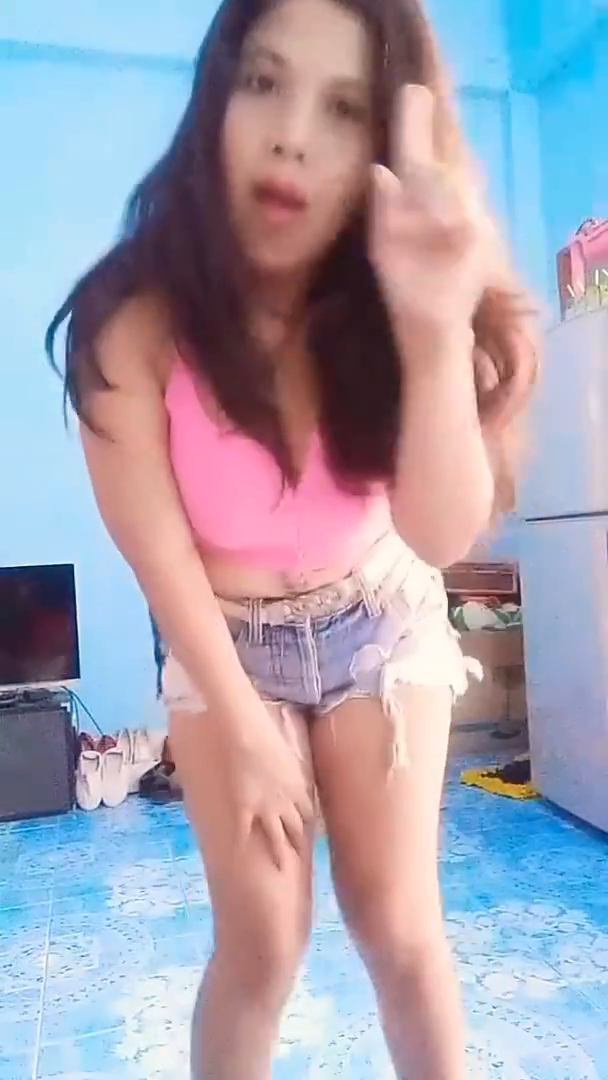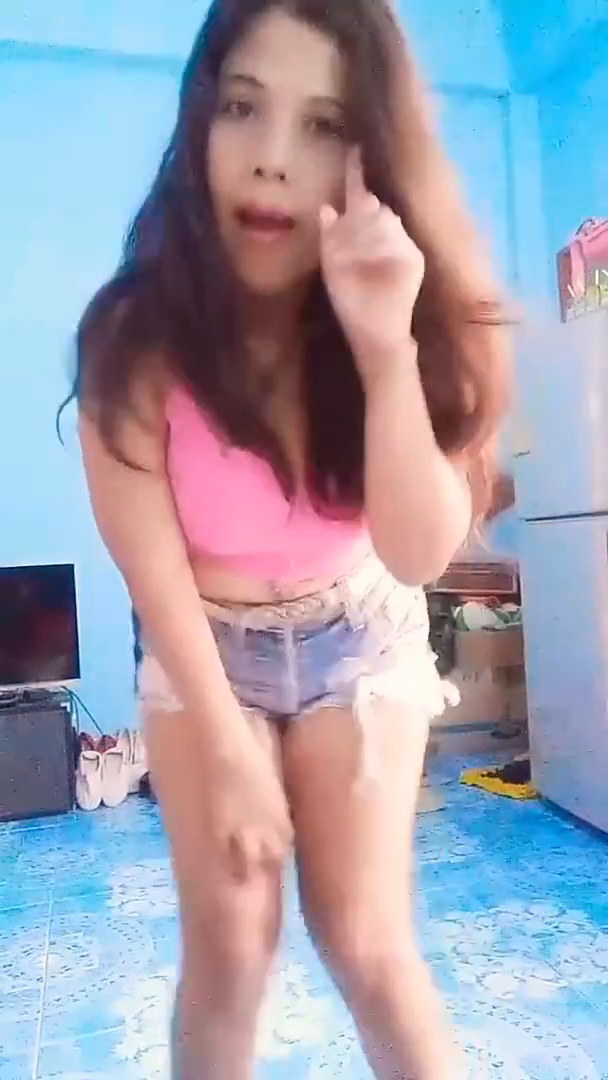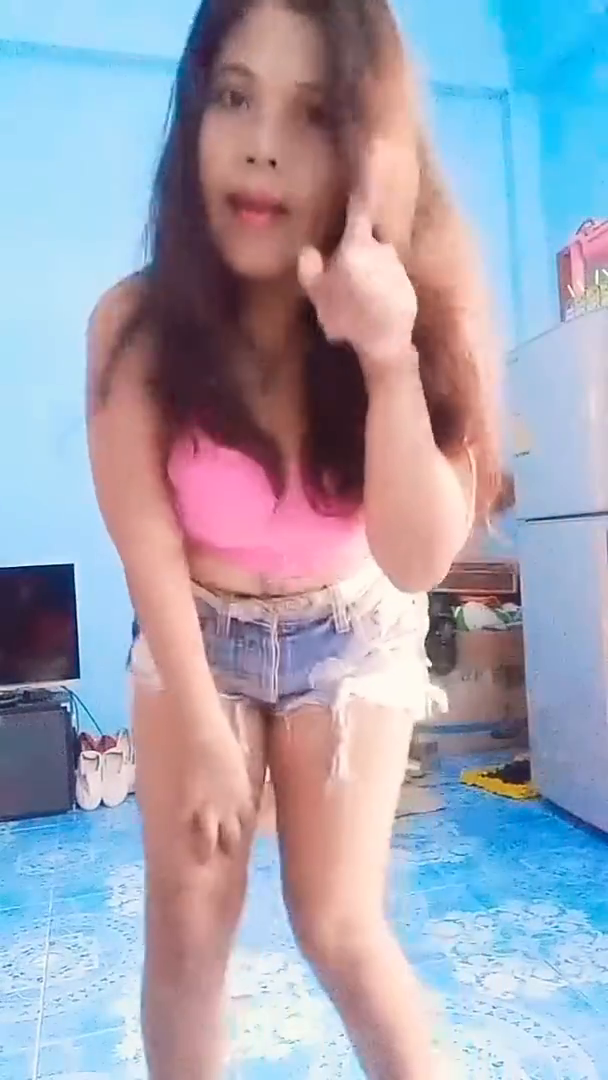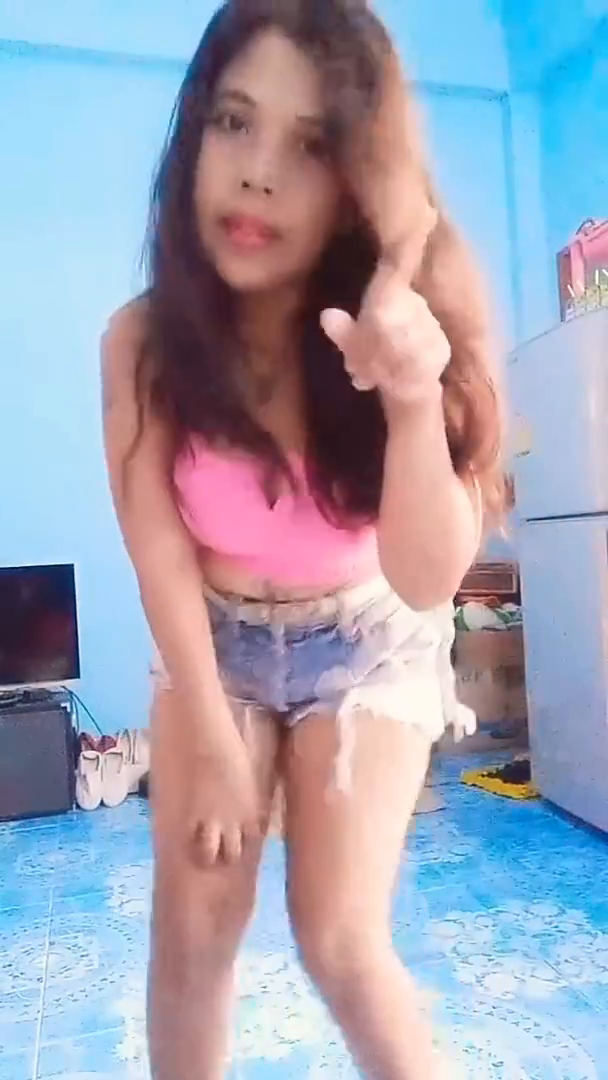
dt=0.2s
person 1, frame 1
left shoulder: (394, 292)
right shoulder: (134, 316)
left elbow: (445, 533)
right elbow: (159, 551)
left wrist: (435, 322)
right wrist: (244, 734)
left hip: (380, 628)
right hip: (220, 645)
left knee: (397, 924)
right knee: (264, 936)
person 1, frame 2
left shoulder: (410, 312)
right shoulder: (132, 326)
left elbow: (419, 553)
right elbow: (151, 562)
left wrist: (385, 345)
right wrist: (225, 747)
left hip: (359, 642)
right hip: (203, 649)
left knee: (364, 941)
right knee: (232, 942)
person 1, frame 3
left shoulder: (405, 305)
right shoulder: (136, 324)
left elbow: (417, 561)
right elbow: (150, 552)
left wrist: (391, 365)
right wrist: (202, 732)
left hip: (351, 641)
right hip: (194, 638)
left knee: (339, 929)
right knee: (188, 923)
person 1, frame 4
left shoulder: (401, 328)
right shoulder: (144, 342)
left elbow: (428, 578)
right elbow: (163, 560)
left wrist: (413, 407)
right wrist: (216, 741)
left hip: (367, 654)
right hip: (214, 644)
left knee: (338, 944)
right knee: (189, 930)
